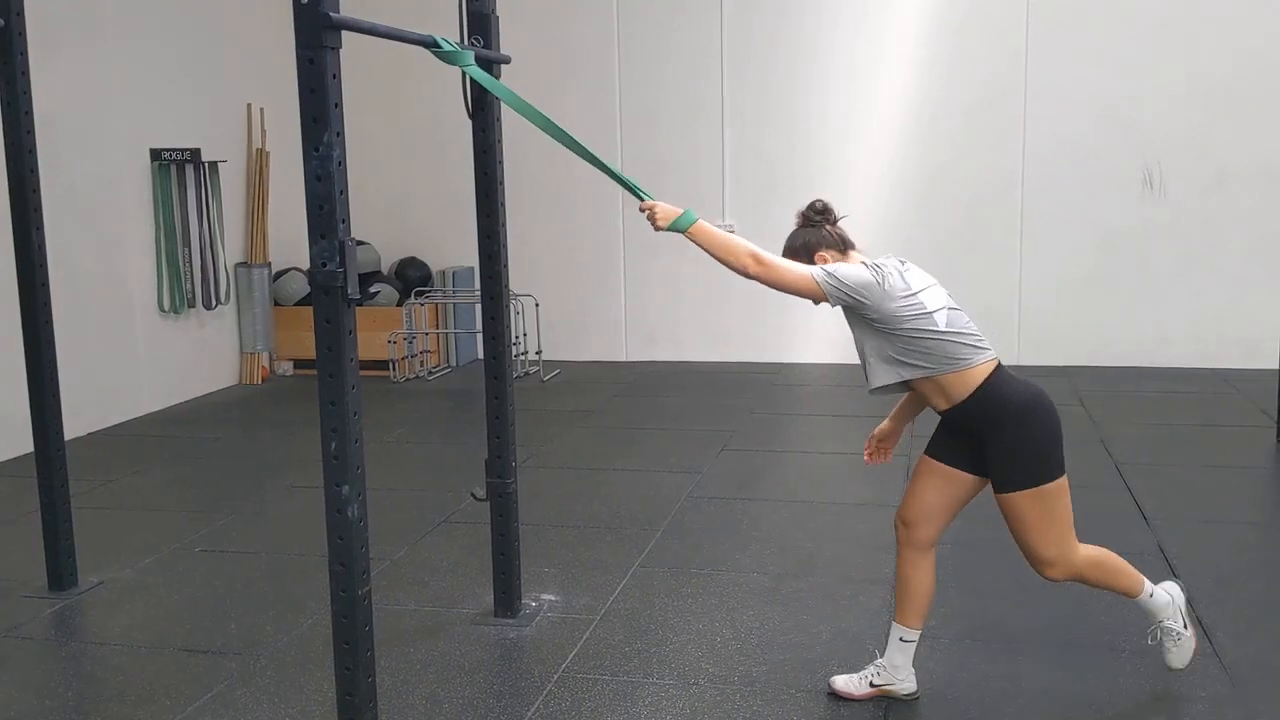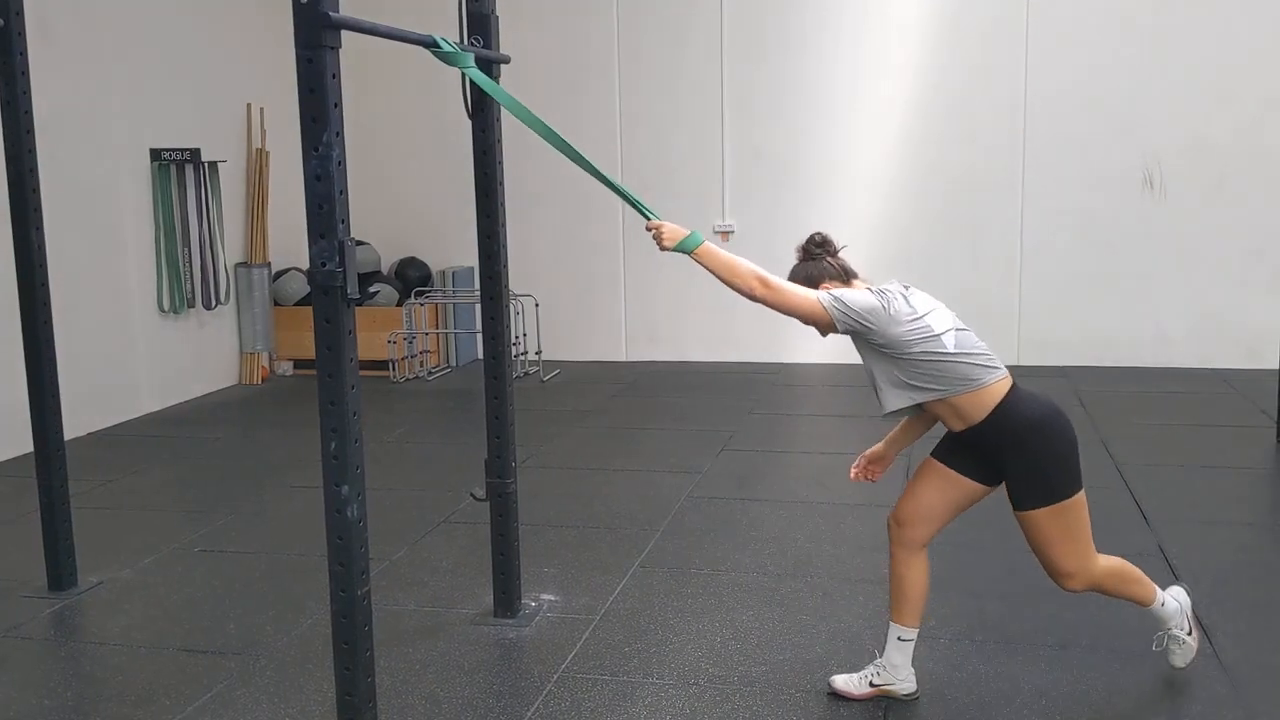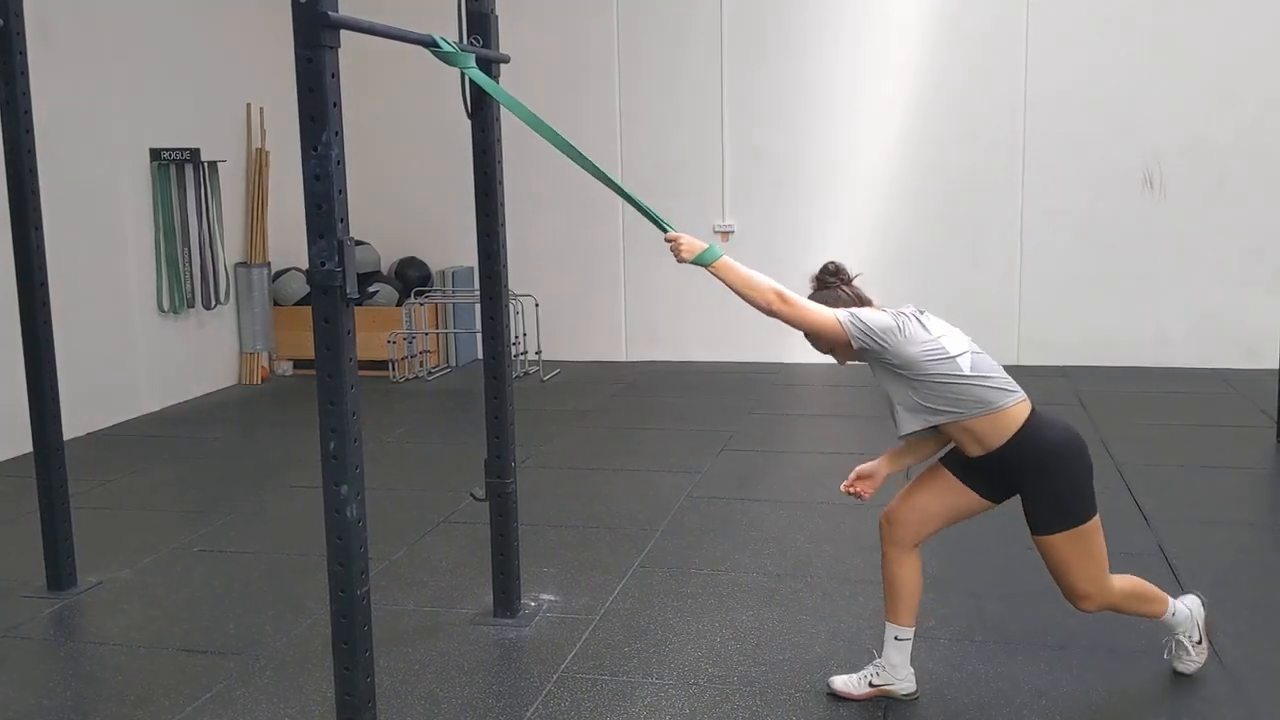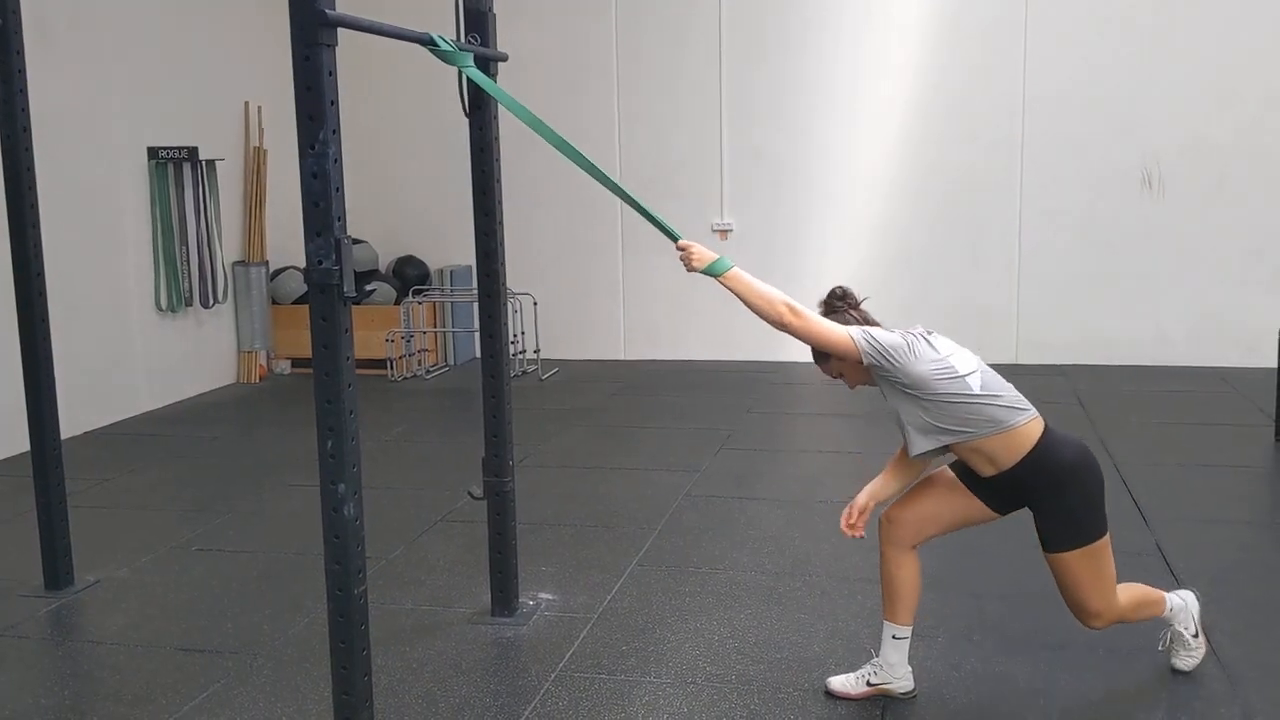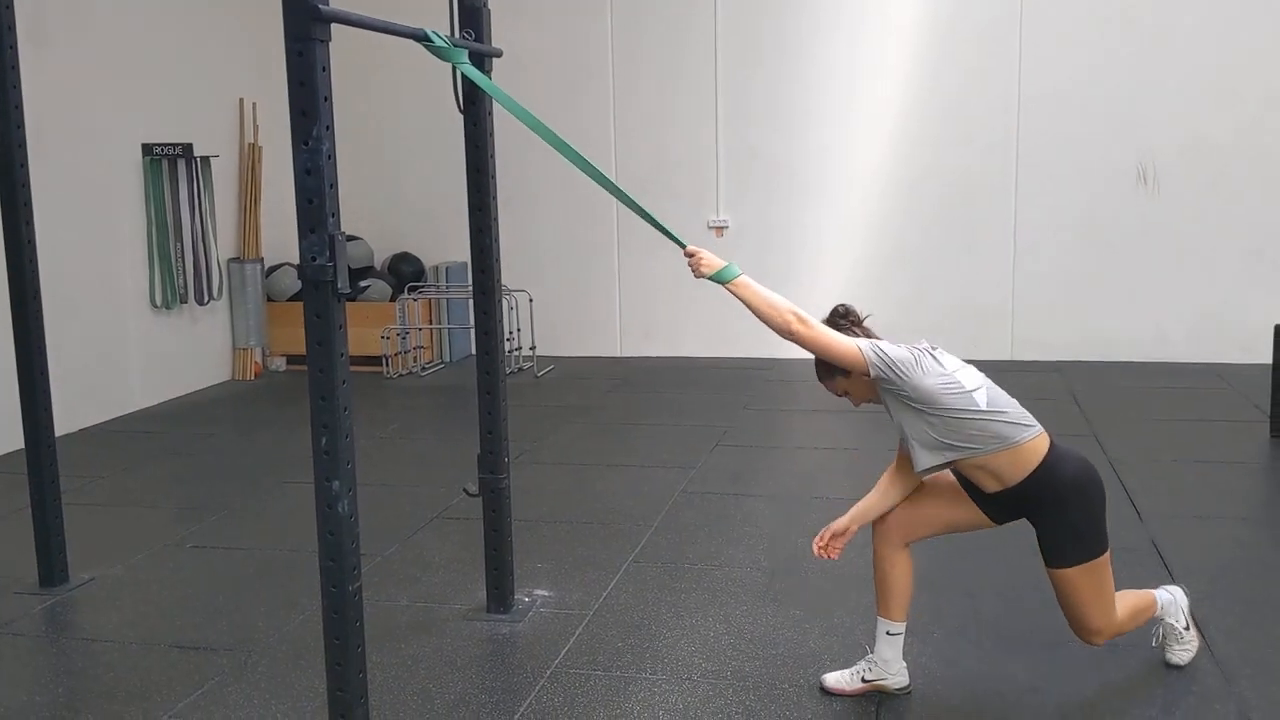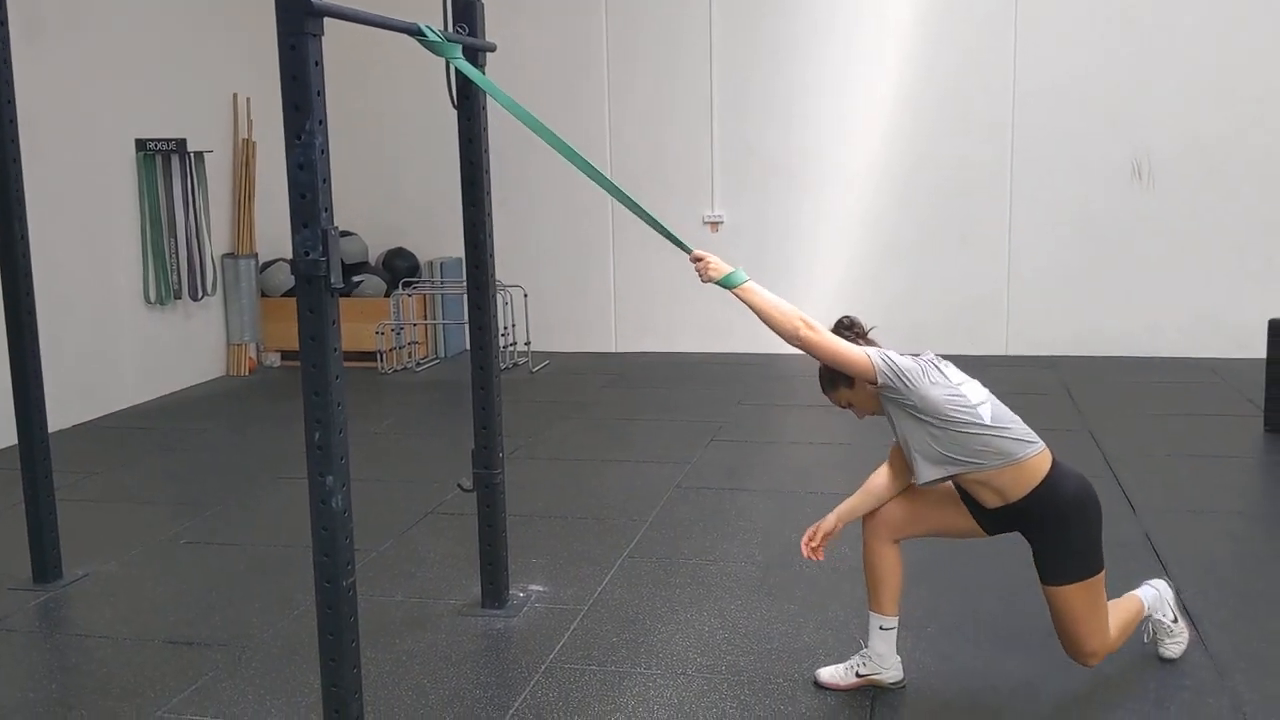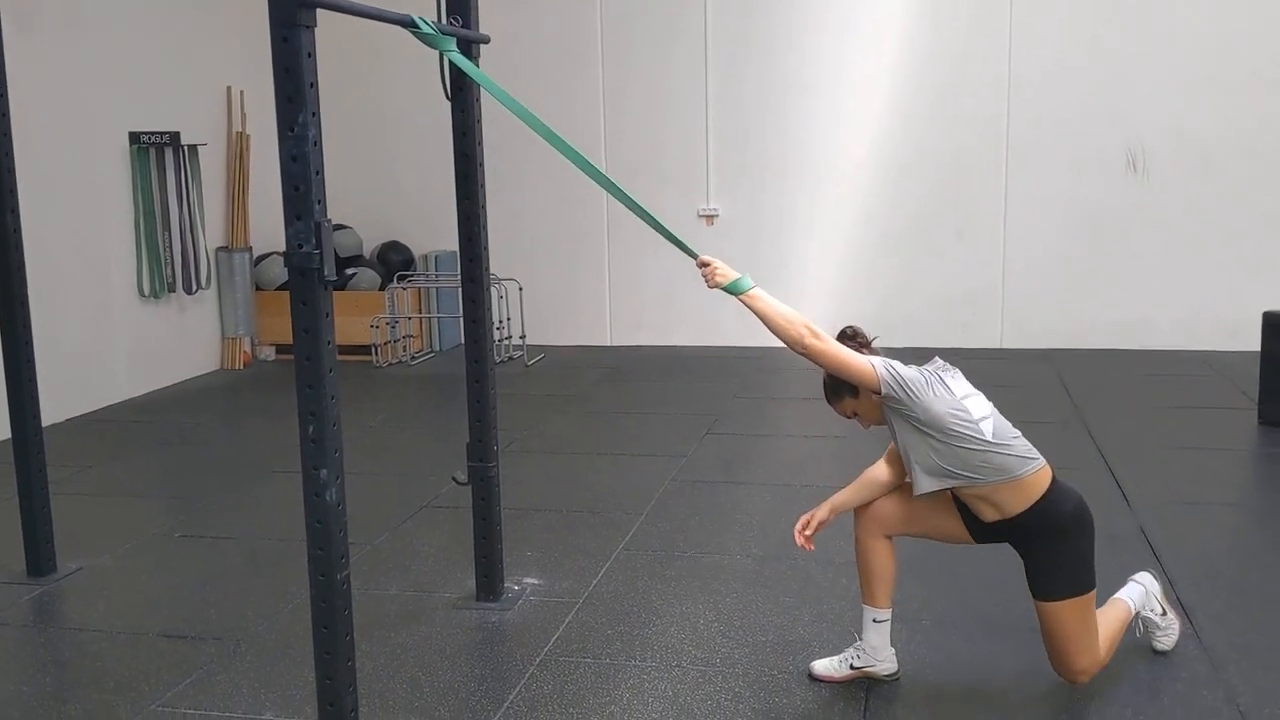
dt=0.2s
person 1, frame 1
left shoulder: (864, 282)
right shoulder: (886, 274)
left elbow: (758, 264)
left wrist: (685, 221)
right wrist: (894, 424)
left hip: (1013, 419)
right hip: (968, 422)
left knee: (1054, 560)
right knee: (913, 529)
left ankle: (1162, 602)
right ankle: (895, 671)
person 1, frame 2
left shoulder: (869, 309)
right shoulder: (888, 303)
left elbow: (763, 287)
left wrist: (690, 242)
right wrist: (887, 449)
left hip: (1029, 435)
right hip: (979, 435)
left knee: (1072, 570)
right knee: (906, 529)
left ankle: (1169, 606)
right ankle: (895, 671)
person 1, frame 3
left shoulder: (885, 330)
right shoulder: (899, 335)
left elbow: (780, 302)
right elbow: (938, 425)
left wrist: (709, 255)
right wrist: (883, 465)
left hip: (1045, 458)
right hip: (994, 456)
left knee: (1089, 592)
right knee: (898, 526)
left ankle: (1181, 612)
right ankle: (894, 671)
person 1, frame 4
left shoulder: (895, 351)
right shoulder: (903, 365)
left elbow: (792, 317)
right elbow: (916, 454)
left wrist: (719, 267)
right wrist: (867, 498)
left hip: (1058, 475)
right hip: (1003, 471)
left knee: (1095, 610)
right knee: (897, 527)
left ankle: (1176, 607)
right ankle: (892, 670)
person 1, frame 5
left shoulder: (902, 366)
right shoulder: (905, 384)
left elbow: (798, 326)
right elbow: (907, 470)
left wrist: (726, 274)
right wrist: (850, 520)
left hip: (1060, 490)
right hip: (1003, 486)
left knee: (1094, 627)
right knee: (889, 527)
left ankle: (1167, 605)
right ankle: (887, 667)
person 1, frame 6
left shoulder: (907, 377)
right shoulder: (907, 395)
left elbow: (805, 332)
right elbow: (897, 472)
left wrist: (734, 279)
right wrist: (837, 518)
left hip: (1057, 507)
right hip: (997, 499)
left knee: (1088, 648)
right knee: (880, 521)
left ankle: (1152, 600)
right ankle: (881, 660)
person 1, frame 7
left shoulder: (911, 387)
right shoulder: (911, 399)
left elbow: (809, 341)
right elbow: (894, 467)
left wrist: (740, 285)
right wrist: (829, 507)
left hip: (1051, 522)
right hip: (991, 508)
left knee: (1078, 667)
right knee: (873, 515)
left ankle: (1139, 596)
right ankle: (875, 654)
